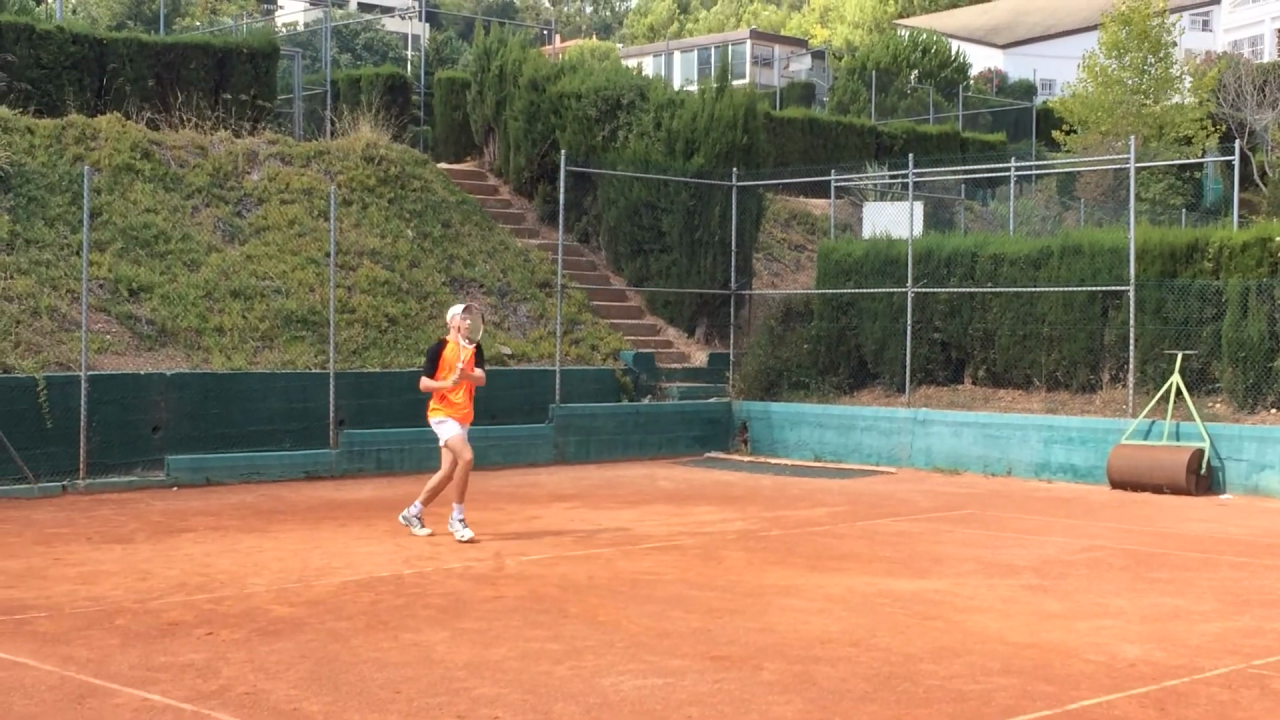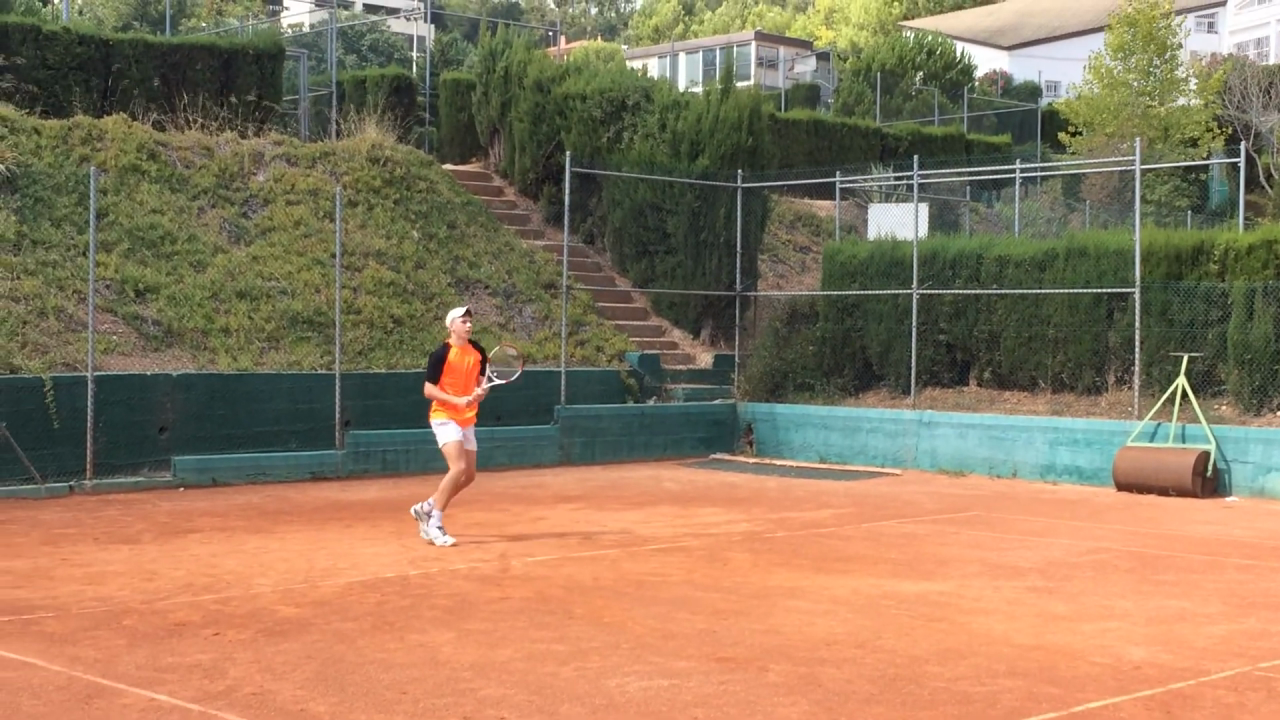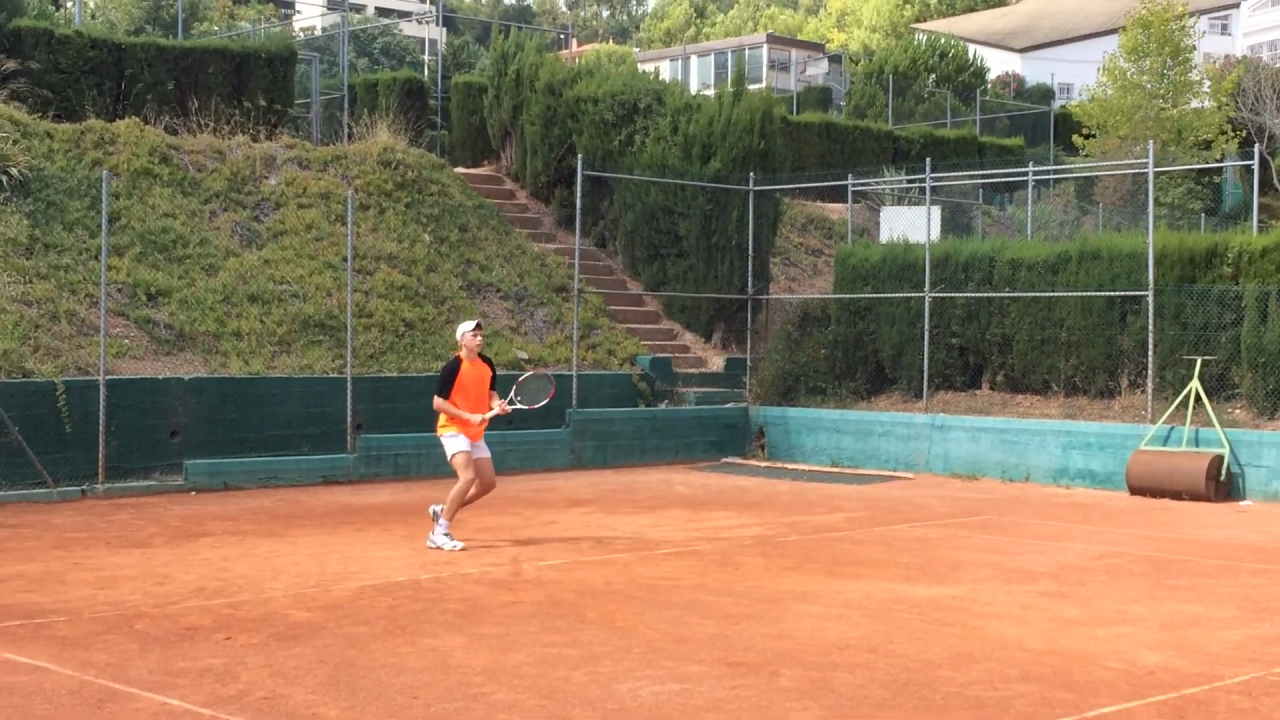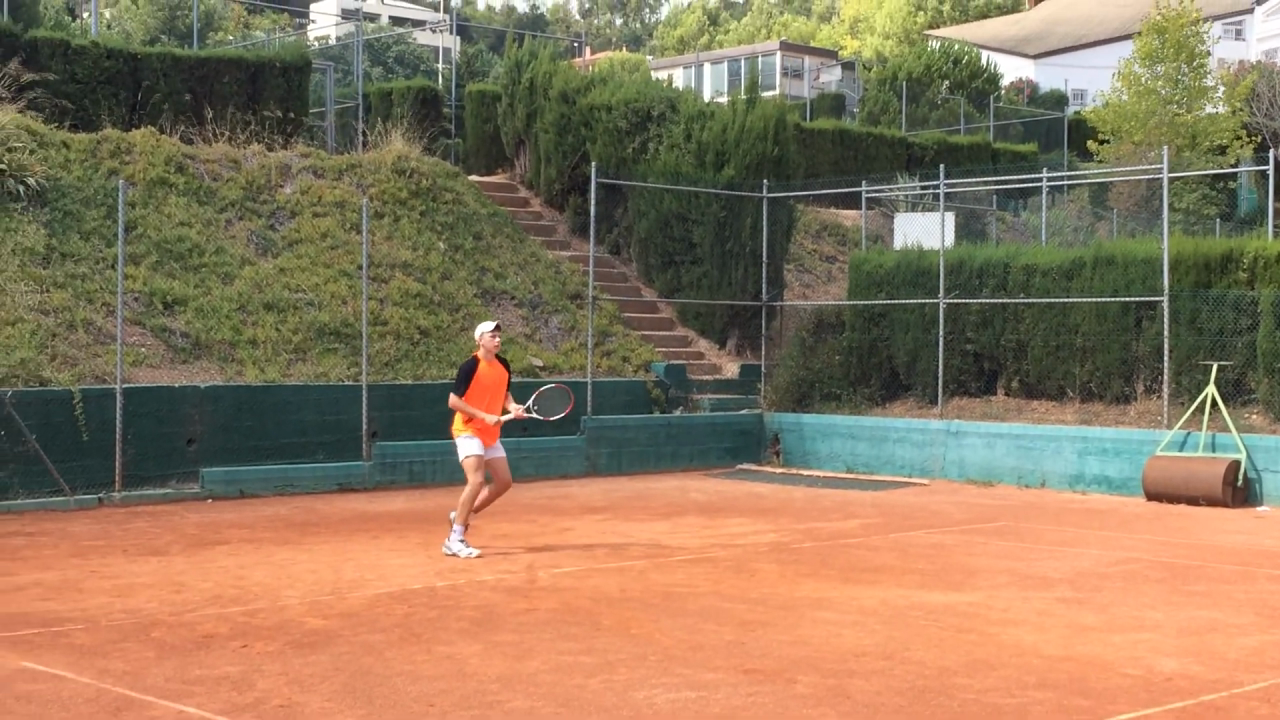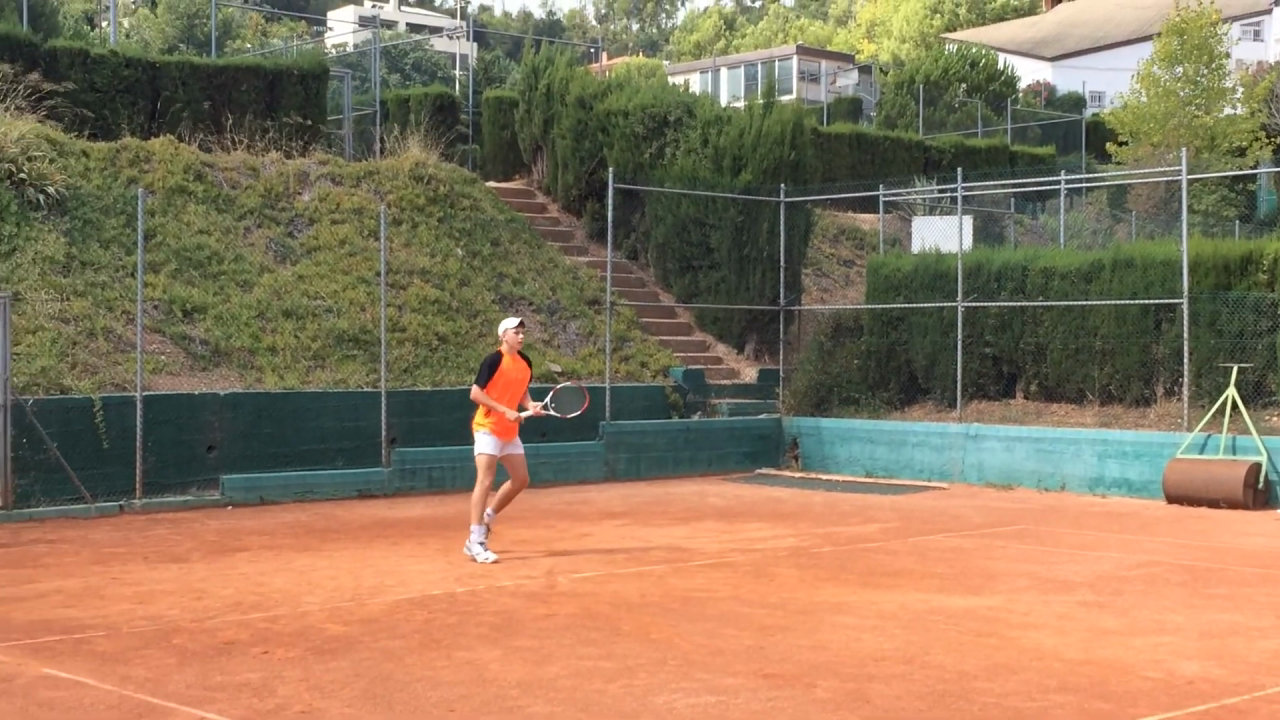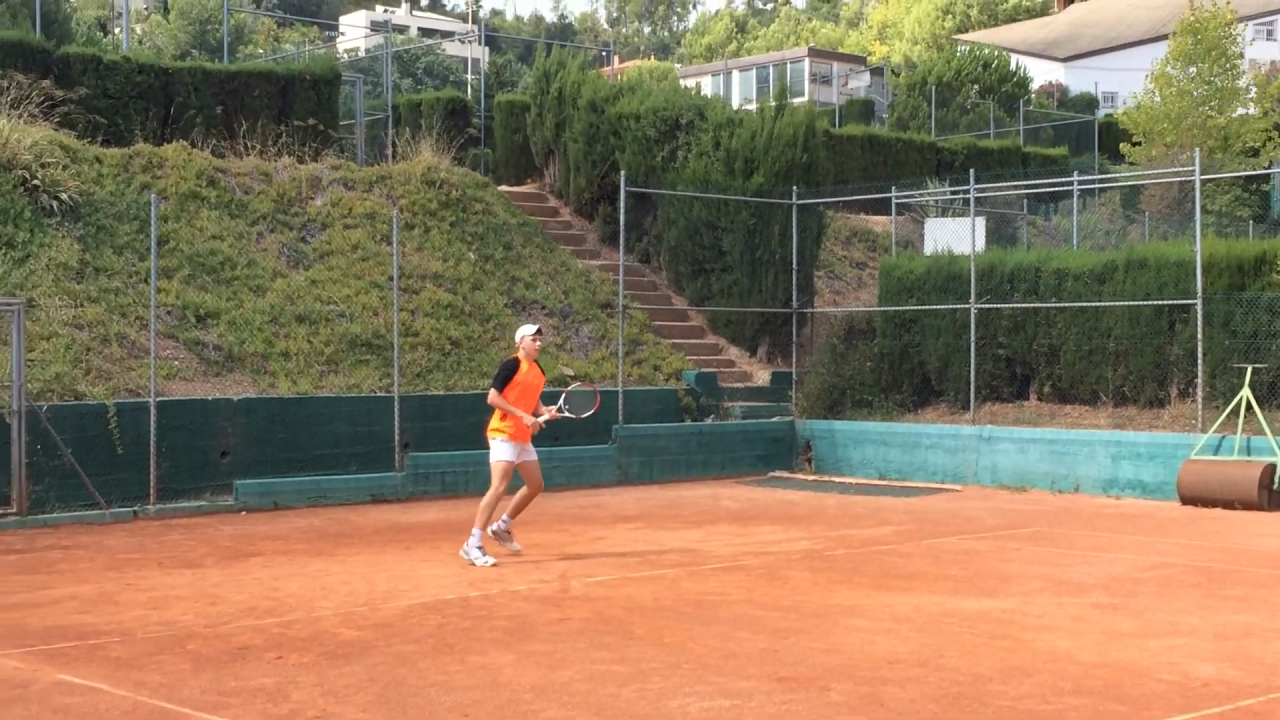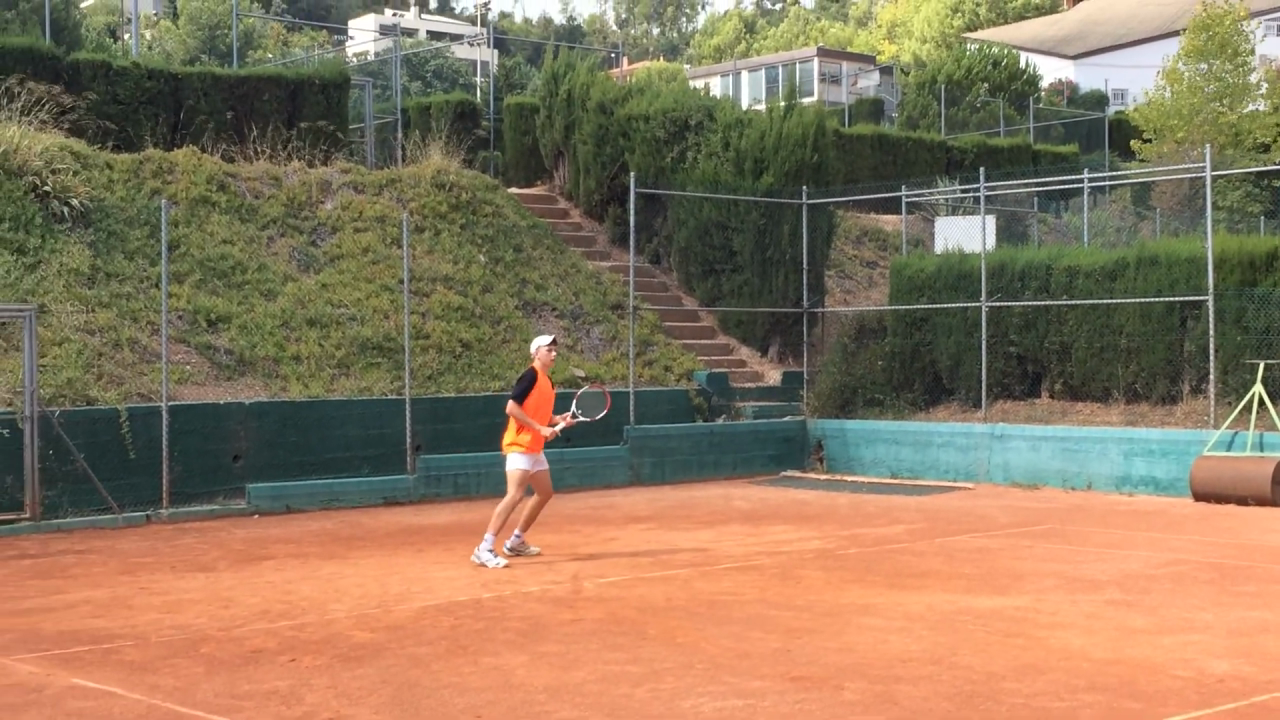
dt=0.1s
person 1, frame 1
left shoulder: (475, 349)
right shoulder: (438, 348)
left elbow: (481, 378)
right elbow: (423, 384)
left wrist: (468, 374)
right wrist: (450, 383)
left hip: (463, 417)
right hip: (442, 414)
left knee: (448, 470)
right knee: (466, 459)
left ankle: (412, 513)
right ankle: (457, 518)
person 1, frame 2
left shoulder: (477, 351)
right shoulder: (441, 353)
left elbow: (481, 381)
right elbow: (428, 390)
left wrist: (481, 391)
right wrist: (456, 399)
left hip: (466, 420)
right hip: (444, 416)
left knee: (468, 474)
right knee: (460, 467)
left ankle: (425, 508)
right ankle: (434, 524)
person 1, frame 3
left shoulder: (488, 364)
right shoulder: (453, 367)
left elbow: (490, 394)
right elbow: (438, 403)
left wrist: (497, 405)
right wrist: (469, 417)
left hip: (475, 433)
right hip: (453, 429)
left knee: (488, 483)
right knee: (468, 477)
left ankle: (443, 510)
right ankle: (439, 533)
person 1, frame 4
left shoulder: (504, 365)
right shoulder: (469, 366)
left elbow: (505, 395)
right elbow: (453, 401)
left wrist: (513, 408)
right wrist: (484, 416)
left hip: (491, 435)
right hip: (467, 431)
left knee: (504, 482)
right knee: (476, 481)
left ankle: (460, 516)
right ankle: (455, 539)
person 1, frame 5
left shoulder: (525, 362)
right shoulder: (493, 360)
right elbow: (475, 393)
left wrist: (531, 405)
right wrist: (505, 410)
left hip: (509, 431)
right hip: (488, 427)
left knee: (521, 480)
right knee: (485, 481)
left ankle: (485, 516)
right ankle: (475, 541)
person 1, frame 6
left shoulder: (537, 370)
right shoulder: (511, 365)
right elbow: (493, 398)
left wrist: (544, 411)
right wrist: (523, 416)
left hip: (523, 437)
right hip: (503, 434)
left knee: (536, 485)
right knee: (499, 487)
left ankle: (502, 526)
right ankle: (474, 544)
person 1, frame 7
left shoulder: (547, 380)
right shoulder: (529, 376)
right elbow: (511, 409)
left wrist: (558, 419)
right wrist: (540, 428)
left hip: (534, 446)
right hip: (518, 444)
left knee: (545, 493)
right knee: (514, 495)
left ankle: (515, 541)
right ankle: (484, 549)
